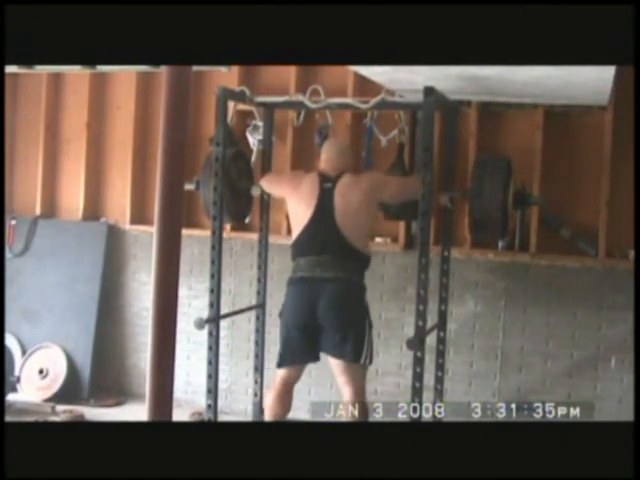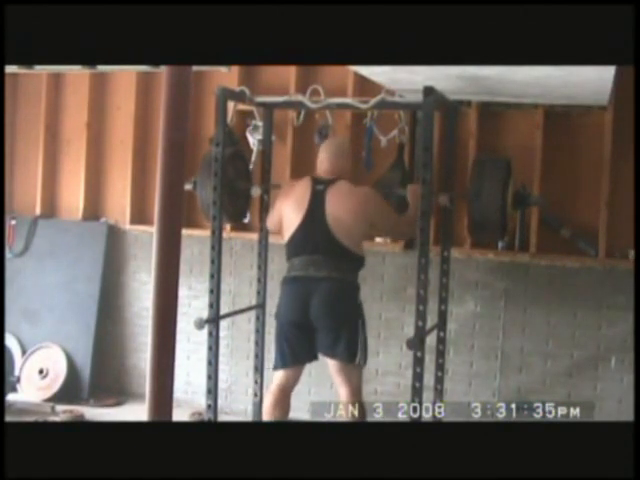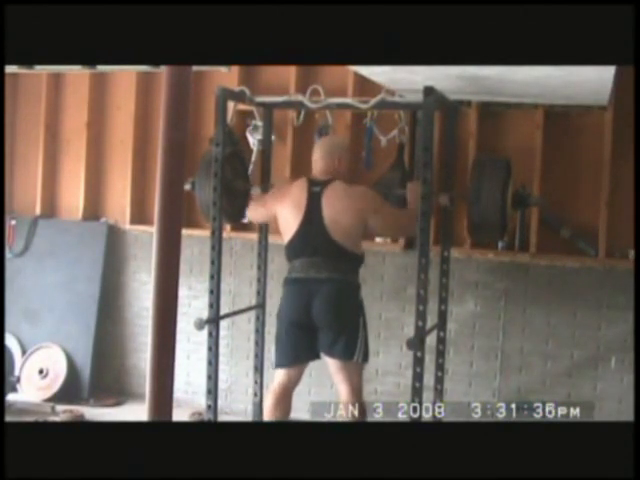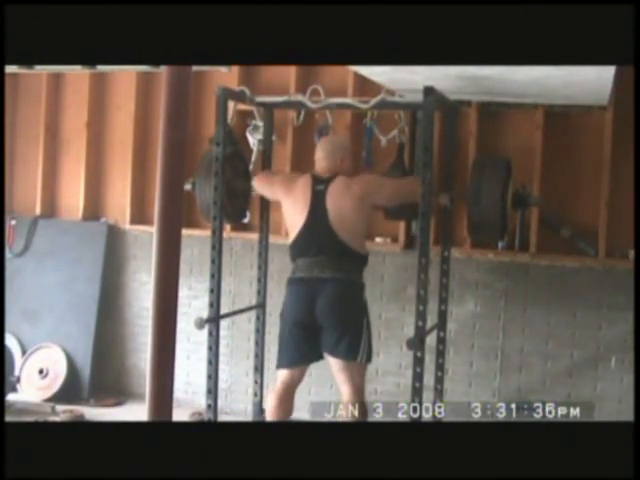
dt=0.3s
person 1, frame 1
left shoulder: (298, 184)
right shoulder: (366, 186)
left elbow: (265, 180)
right elbow: (416, 186)
right wrist: (425, 185)
left hip: (301, 292)
right hip: (343, 294)
left knee: (284, 378)
right knee: (352, 389)
person 1, frame 2
left shoulder: (291, 192)
right shoulder: (362, 198)
left elbow: (272, 226)
right elbow: (403, 231)
right wrist: (414, 203)
left hip: (294, 293)
right hip: (337, 295)
left knee: (282, 382)
right knee: (349, 389)
person 1, frame 3
left shoulder: (286, 194)
right shoulder: (357, 198)
left elbow: (253, 212)
right elbow: (403, 227)
right wrist: (415, 201)
left hip: (296, 294)
right hip: (338, 296)
left knee: (283, 381)
right knee: (349, 388)
person 1, frame 4
left shoulder: (292, 187)
right shoulder: (361, 189)
left elbow: (259, 179)
right elbow: (415, 188)
left hip: (299, 293)
right hip: (341, 295)
left knee: (285, 381)
right knee: (351, 387)
